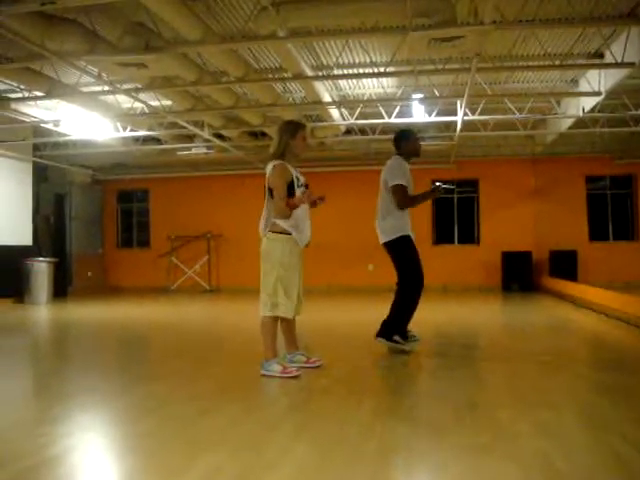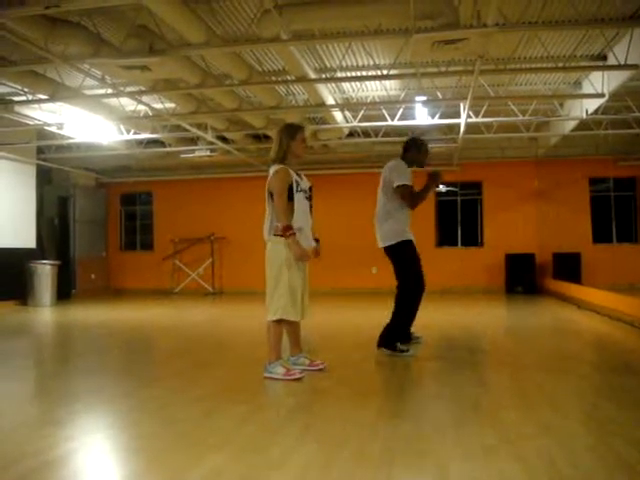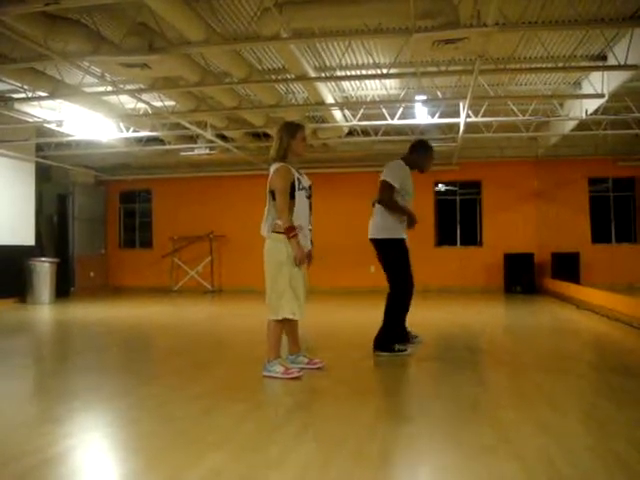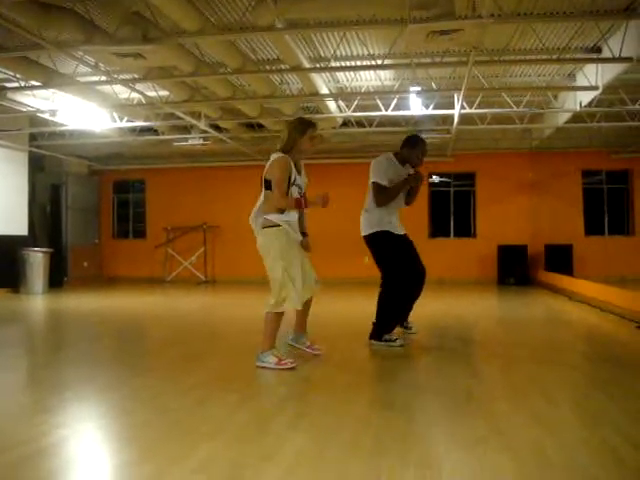
dt=0.5s
person 1, frame 1
left shoulder: (292, 171)
right shoulder: (279, 168)
right elbow: (278, 208)
left wrist: (312, 202)
right wrist: (298, 201)
left hip: (292, 241)
right hip: (278, 241)
left knee: (289, 299)
right knee: (274, 298)
left ankle: (293, 353)
right ankle: (269, 360)
person 1, frame 2
left shoulder: (297, 175)
right shoulder: (280, 173)
right elbow: (281, 214)
left wrist: (312, 241)
right wrist: (293, 243)
left hip: (298, 245)
right hip: (284, 245)
left knee: (295, 303)
right knee: (281, 302)
left ankle: (296, 355)
right ankle: (273, 363)
person 1, frame 3
left shoulder: (295, 173)
right shoulder: (281, 171)
right elbow: (283, 212)
left wrist: (306, 246)
right wrist: (295, 244)
left hip: (294, 243)
right hip: (282, 243)
left knee: (293, 301)
right knee: (282, 302)
left ankle: (295, 354)
right ankle: (272, 362)
person 1, frame 4
left shoulder: (298, 165)
right shoulder: (281, 161)
right elbow: (280, 202)
left wrist: (303, 234)
right wrist: (312, 202)
left hip: (289, 233)
right hip: (274, 233)
left knee: (306, 286)
right knee: (284, 293)
left ankle: (299, 335)
right ankle: (266, 353)
person 2, frame 1
left shoulder: (398, 166)
right shoulder: (397, 166)
right elbow: (402, 202)
left wrist: (425, 195)
right wrist: (430, 194)
left hip: (397, 231)
right hip: (395, 233)
left knee: (410, 280)
right knee: (413, 281)
left ankle: (399, 330)
right ankle: (389, 331)
person 2, frame 2
left shoulder: (396, 168)
right shoulder: (398, 168)
right elbow: (412, 201)
left wrist: (429, 185)
right wrist: (431, 184)
left hip: (395, 236)
right hip: (397, 237)
left knee: (409, 285)
right knee: (414, 286)
left ankle: (402, 333)
right ankle: (389, 340)
person 2, frame 3
left shoulder: (405, 171)
right shoulder: (396, 168)
right elbow: (382, 197)
left wrist: (407, 215)
right wrist: (408, 214)
left hip: (393, 234)
right hip: (386, 235)
left knee: (405, 285)
right knee: (400, 287)
left ankle: (399, 333)
right ankle: (385, 342)
person 2, frame 4
left shoulder: (406, 169)
right shoulder: (381, 164)
left elbow: (408, 201)
right elbow: (380, 200)
left wrist: (416, 185)
right wrist: (405, 182)
left hip: (394, 228)
right hip: (376, 228)
left knee: (416, 273)
right knee: (393, 278)
left ankle: (399, 316)
right ankle: (380, 332)
